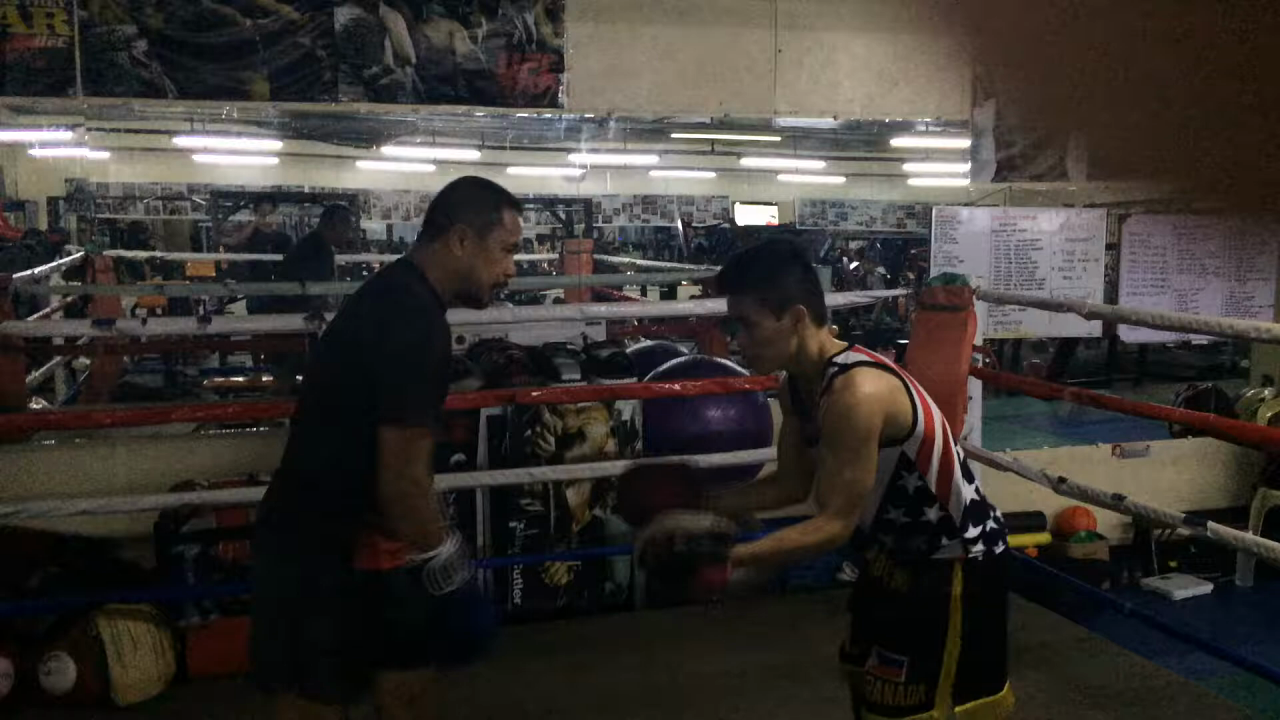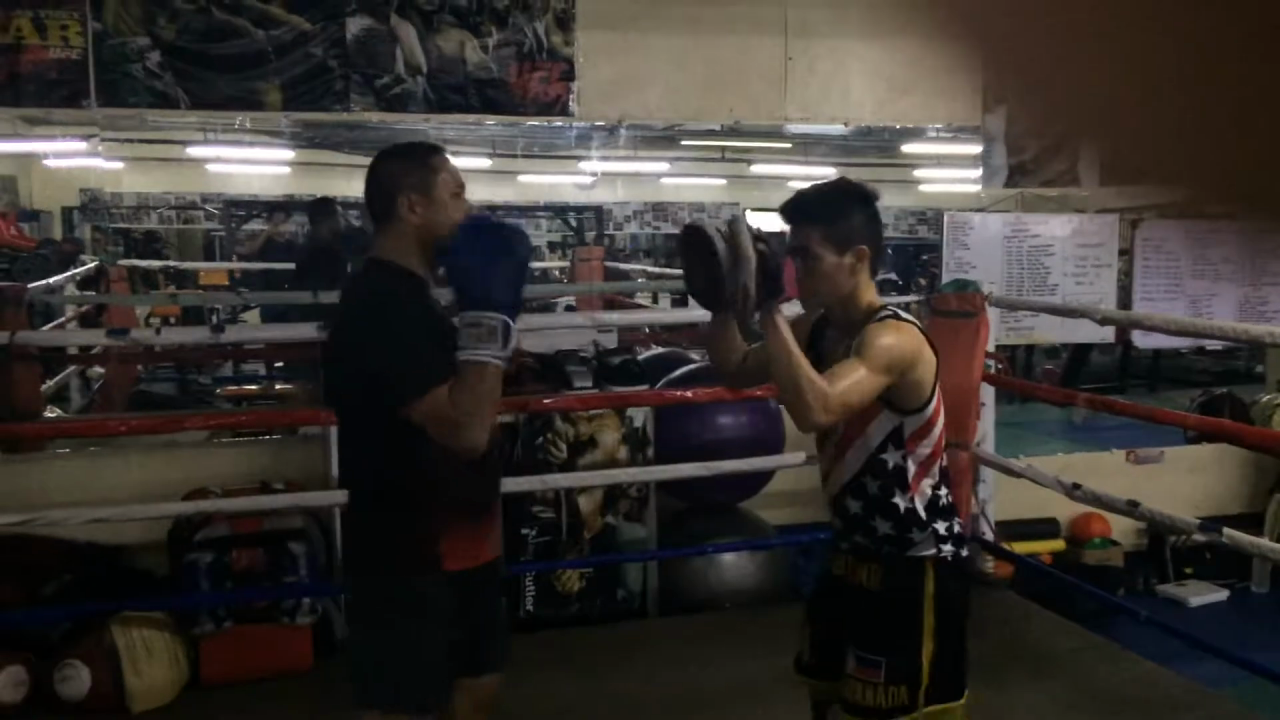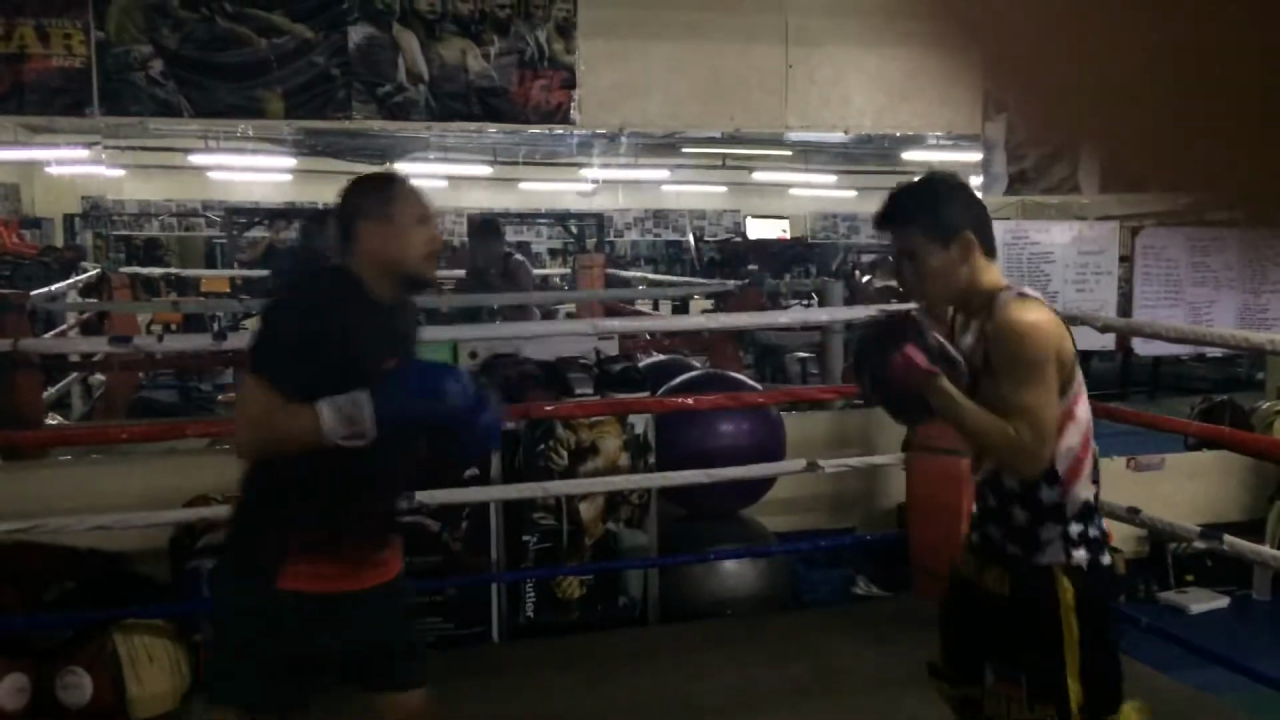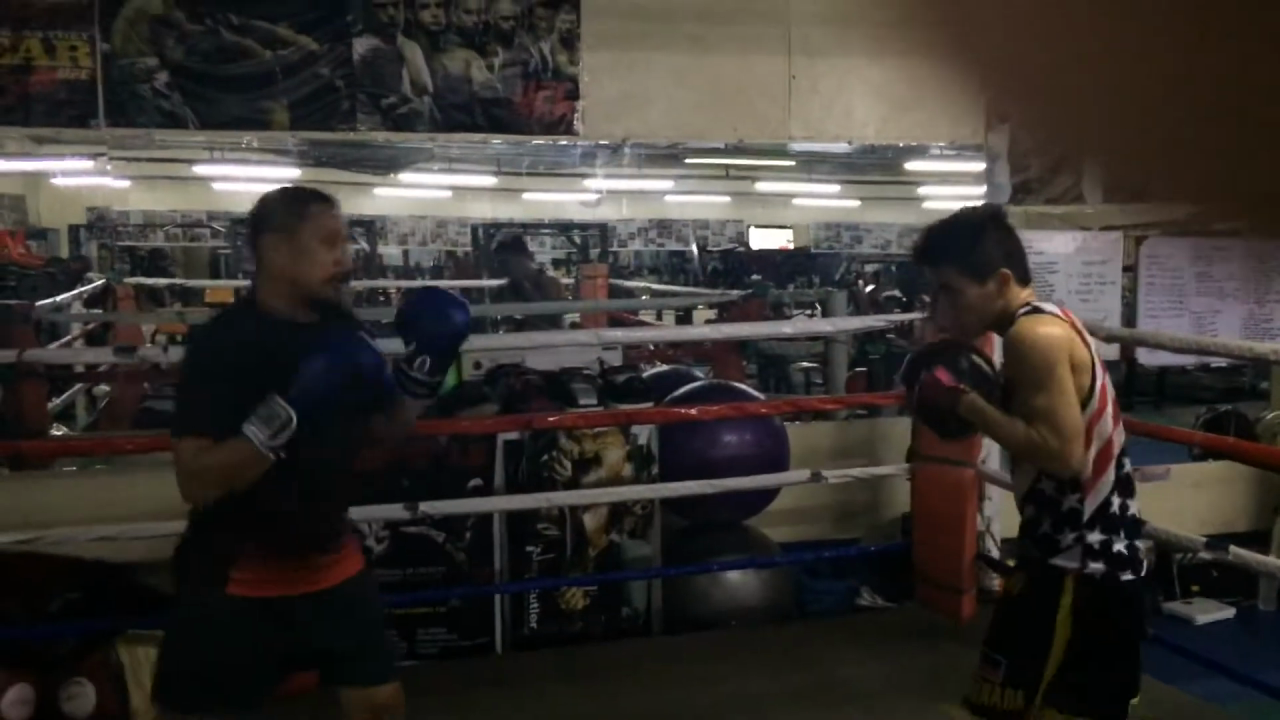
dt=0.7s
person 1, frame 1
left shoulder: (396, 297)
right shoulder: (413, 323)
right elbow: (403, 476)
right wrist: (455, 581)
left hip: (359, 541)
right hip: (320, 549)
person 1, frame 2
left shoulder: (405, 295)
right shoulder: (384, 308)
left elbow: (462, 406)
right elbow: (467, 430)
left wrist: (489, 307)
right wrist: (488, 313)
left hip: (458, 541)
right hip: (409, 553)
person 1, frame 3
left shoulder: (396, 315)
right shoulder: (312, 308)
right elbow: (254, 432)
left wrist: (448, 427)
right wrist: (371, 410)
left hip: (371, 563)
right hip: (284, 570)
person 1, frame 4
left shoulder: (337, 326)
right shoulder: (221, 344)
left elbow: (383, 427)
right elbow: (199, 484)
left wrist: (426, 359)
right wrist: (287, 413)
left hip: (329, 565)
right hip: (234, 578)
person 2, frame 1
left shoulder: (857, 393)
right shoulder: (798, 383)
left elbow: (834, 524)
right elbow: (790, 483)
left wrist: (734, 558)
right wrist: (706, 508)
left hip: (955, 561)
right hip: (898, 550)
person 2, frame 2
left shoulder: (892, 341)
right shoulder: (819, 327)
left elbow: (814, 410)
right elbow: (738, 369)
left wrist: (769, 308)
right wrist: (722, 301)
left hip: (916, 564)
right hip: (857, 552)
person 2, frame 3
left shoulder: (1023, 325)
right shoulder: (965, 321)
left elbow: (1026, 450)
left wrist: (930, 384)
right wrist: (916, 380)
left hip: (1054, 567)
right hip: (995, 552)
person 2, frame 4
left shoulder: (1032, 336)
right shoulder: (1050, 328)
left elbow: (1063, 454)
left wrist: (966, 402)
right wrist: (974, 397)
left hip: (1077, 570)
right hip: (1091, 560)
